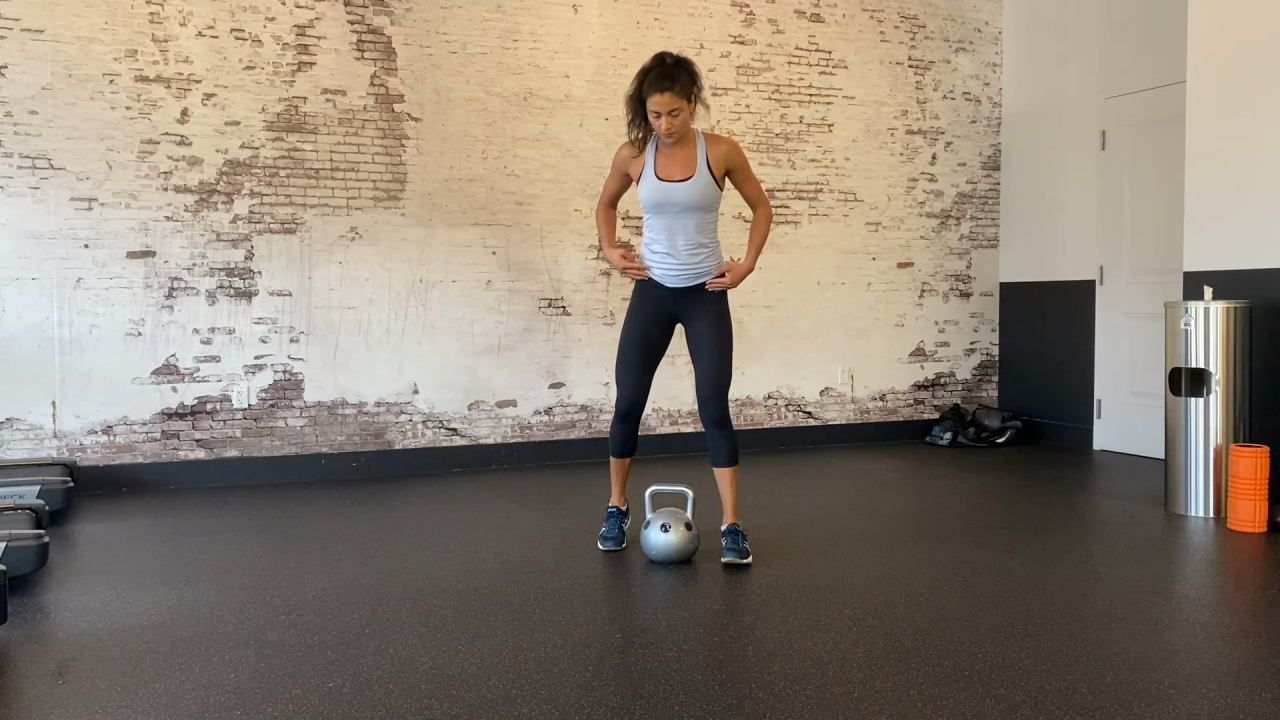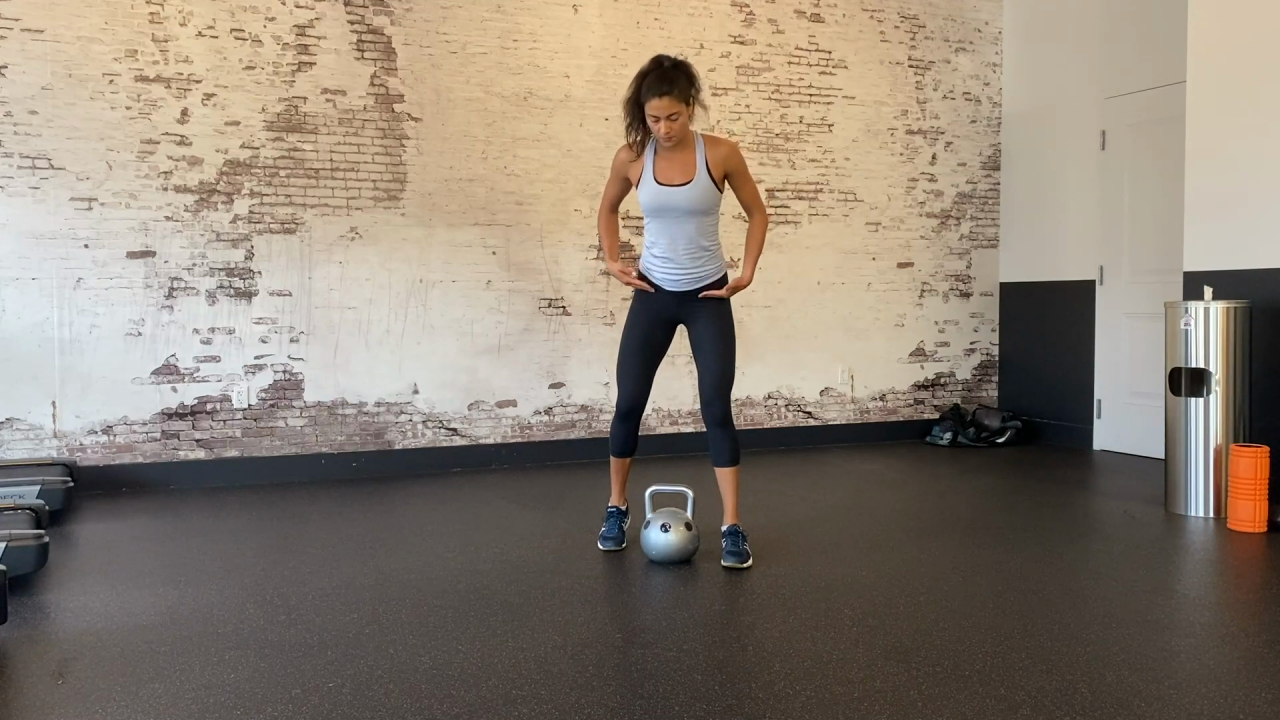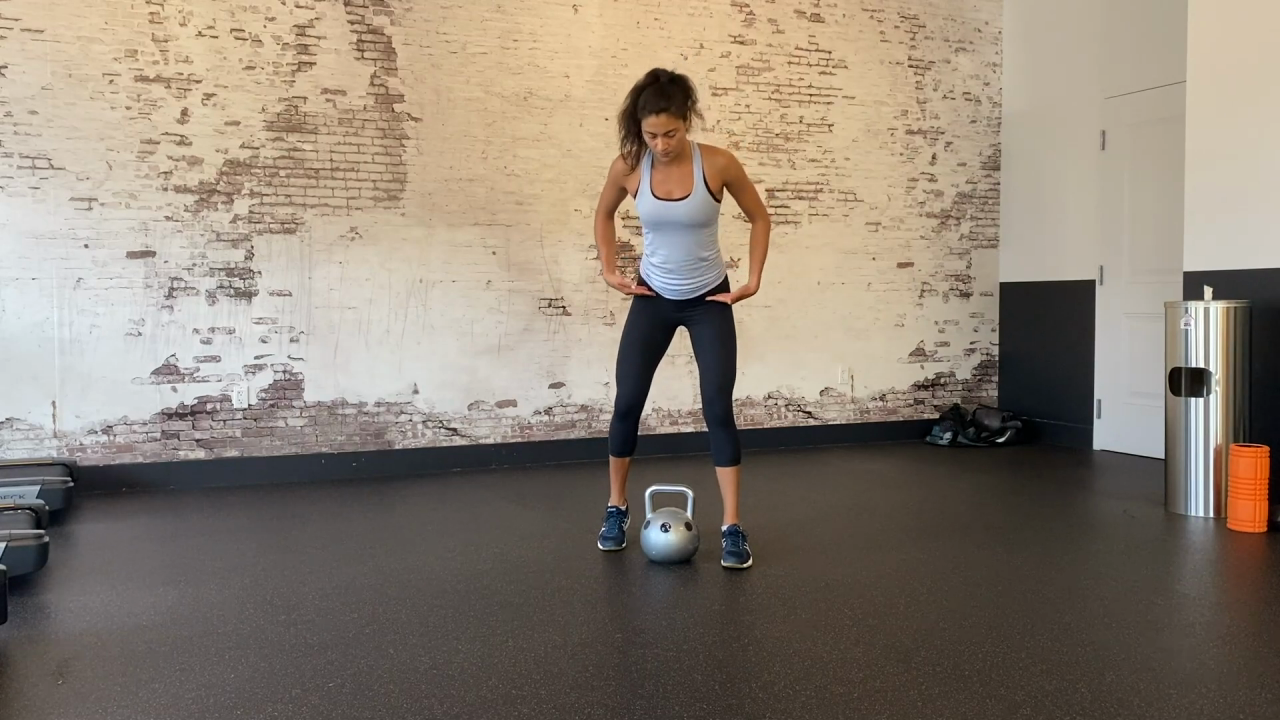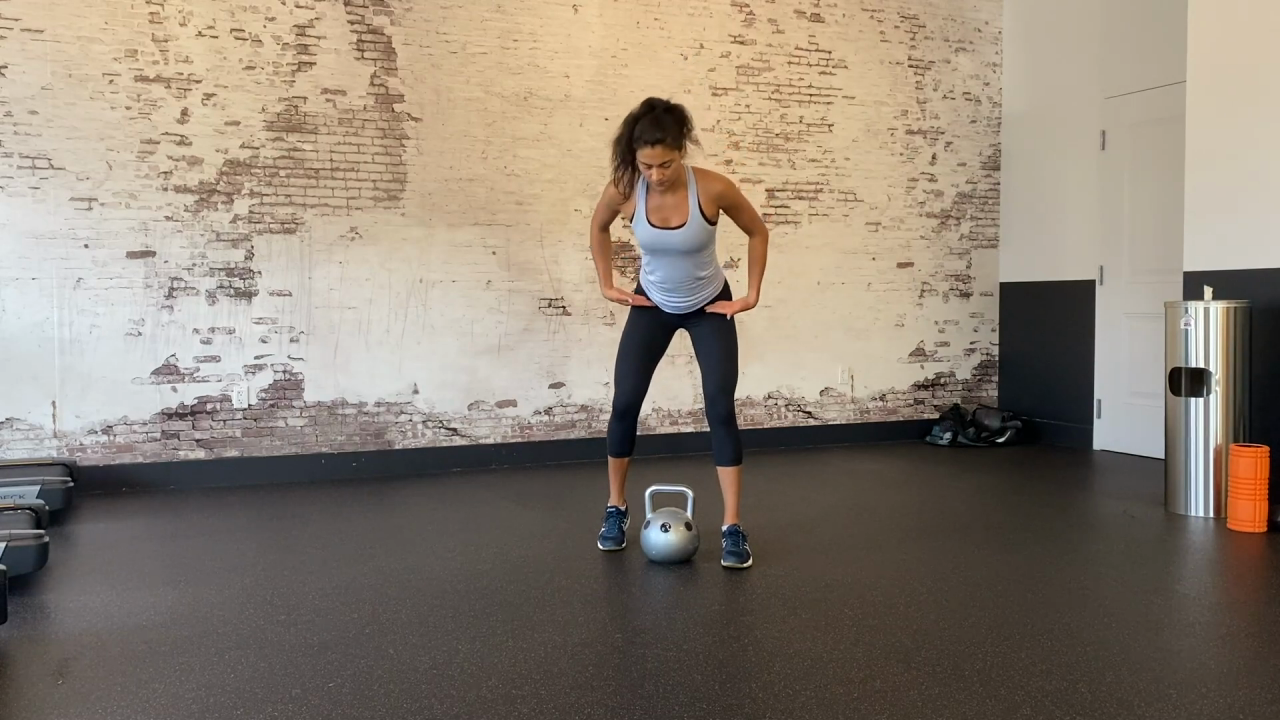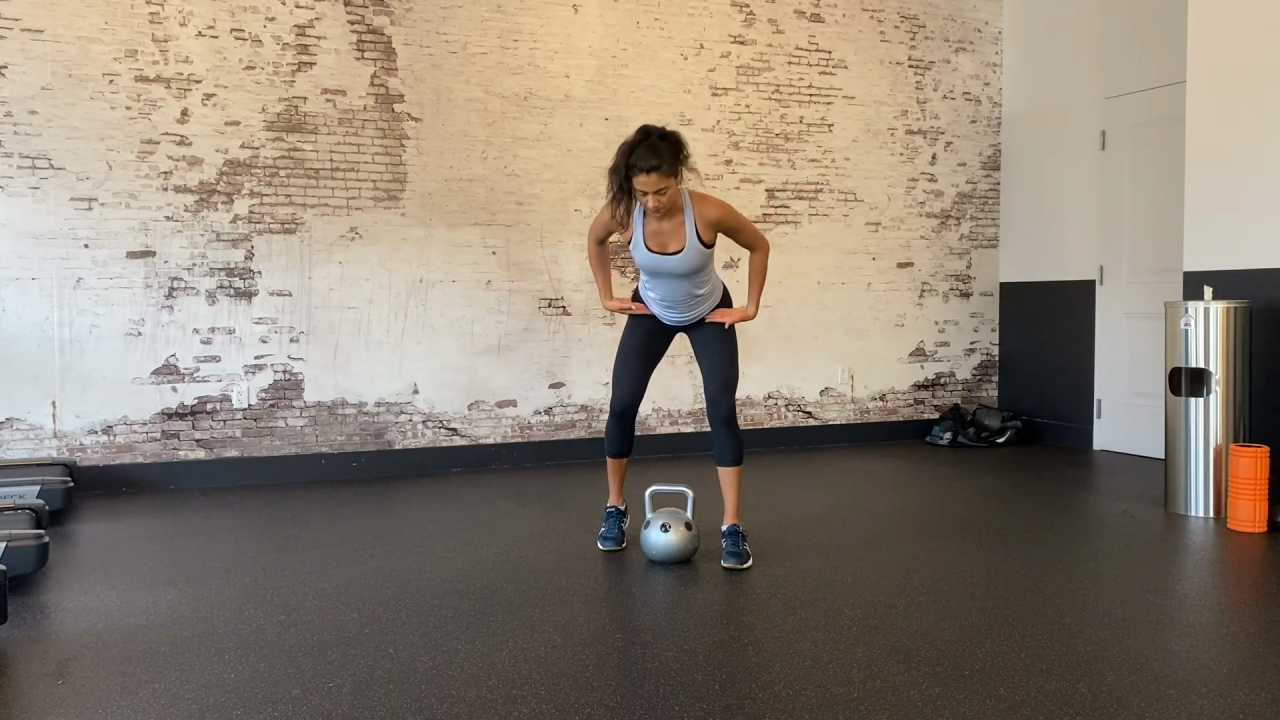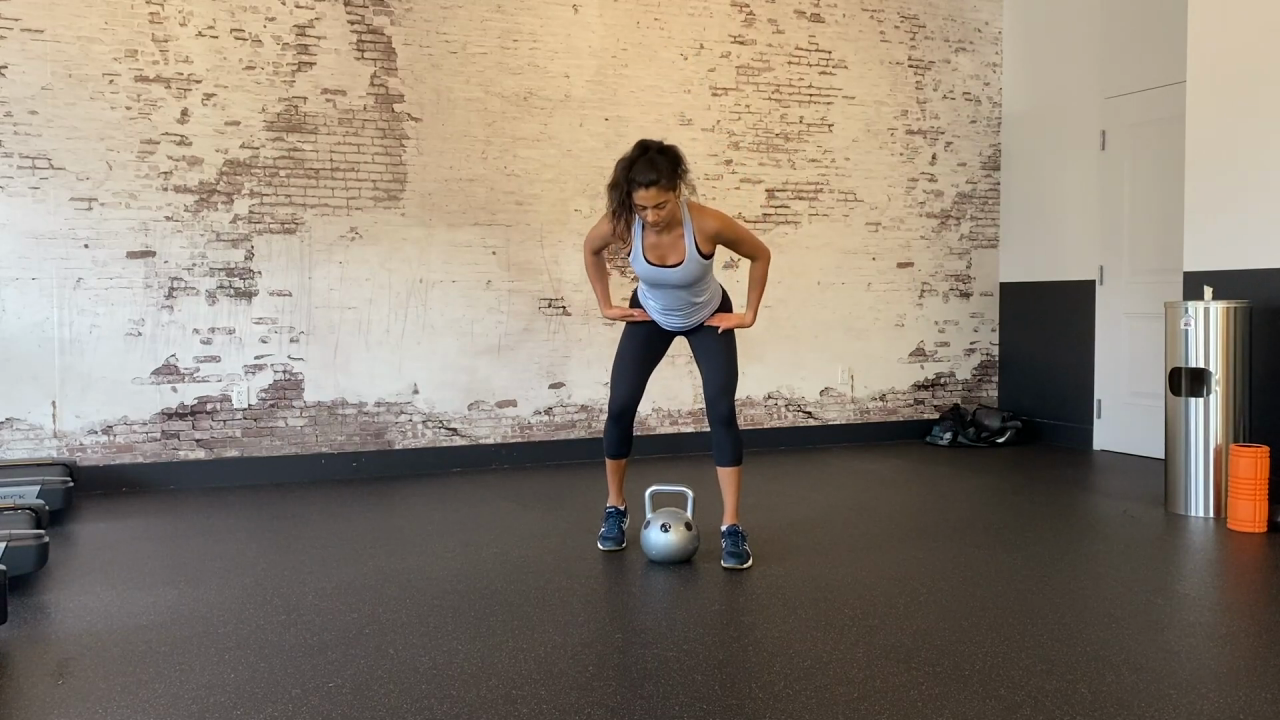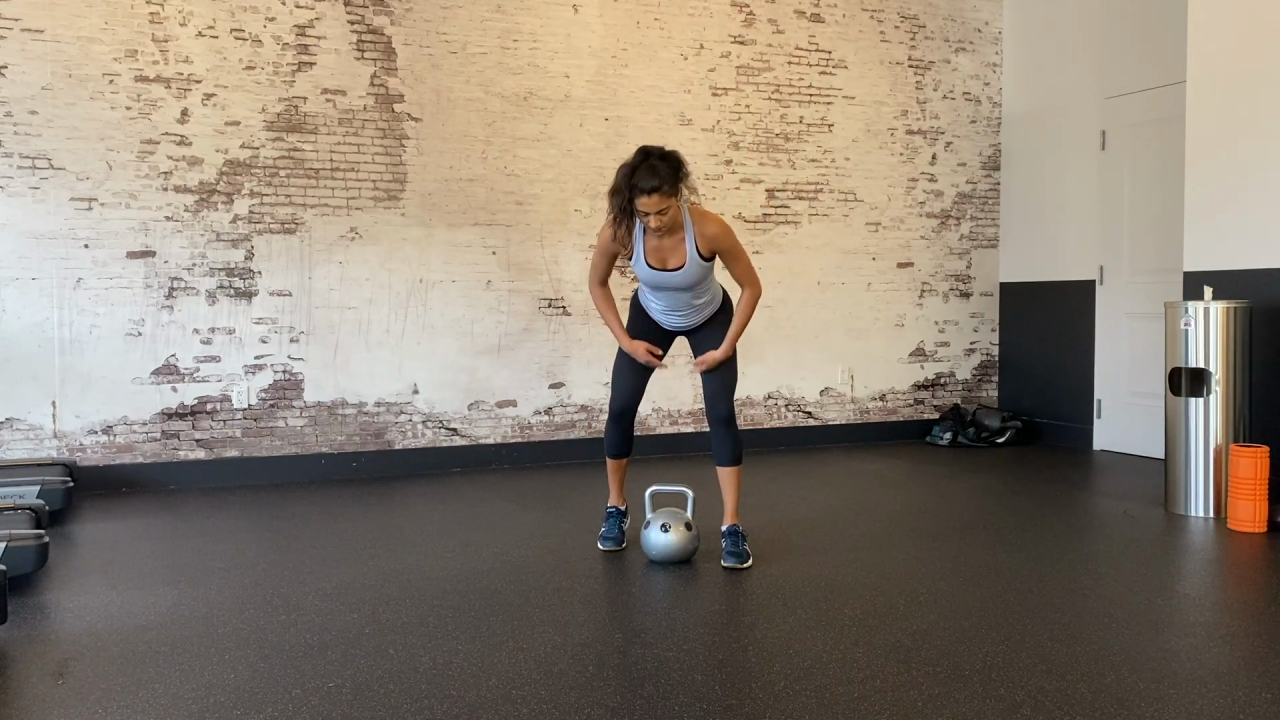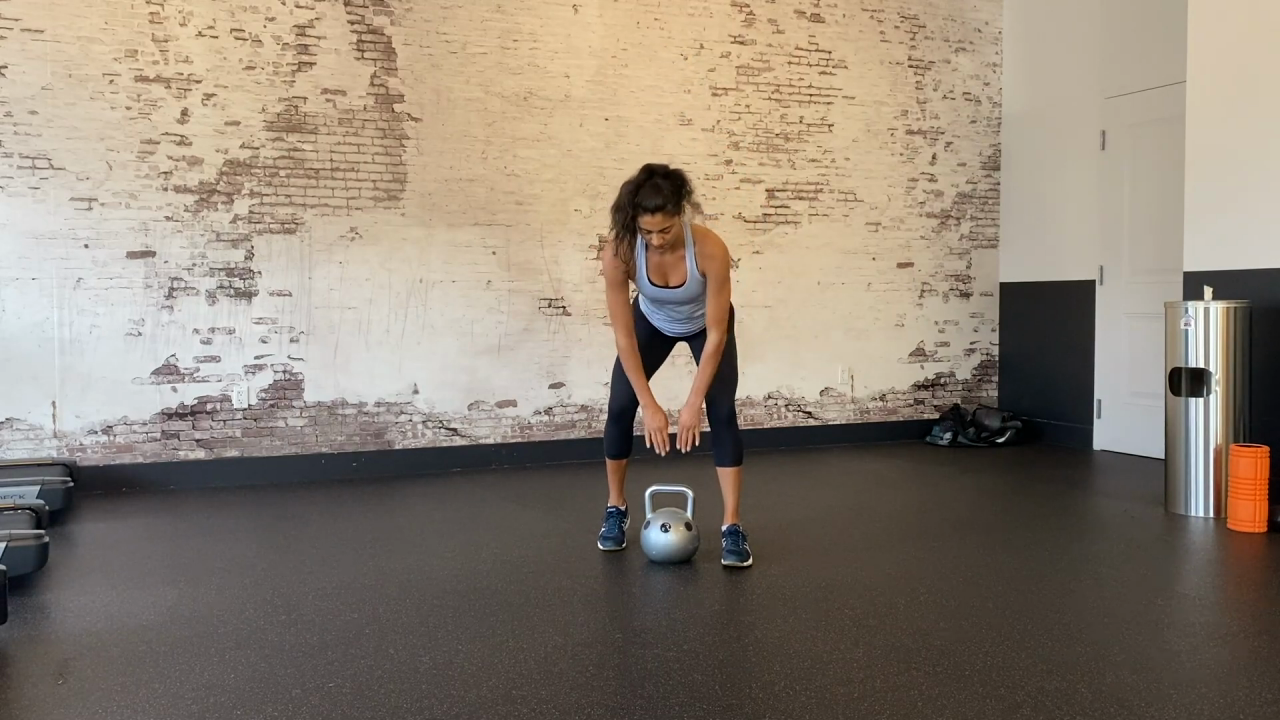
dt=0.2s
person 1, frame 1
left shoulder: (722, 151)
right shoulder: (631, 155)
left elbow: (761, 208)
right elbow: (605, 205)
left wrist: (748, 263)
right wrist: (610, 250)
left hip: (706, 294)
right hip: (651, 292)
left knee: (714, 408)
right knee: (628, 403)
left ankle: (732, 526)
right ankle: (616, 508)
person 1, frame 2
left shoulder: (721, 154)
right shoulder: (630, 157)
left elbow: (757, 214)
right elbow: (608, 209)
left wrist: (747, 272)
right wrist: (612, 260)
left hip: (708, 296)
right hip: (653, 294)
left knee: (716, 408)
right knee: (629, 402)
left ankle: (732, 527)
right ankle: (616, 508)
person 1, frame 3
left shoulder: (718, 164)
right shoulder: (628, 167)
left elbow: (760, 218)
right elbow: (604, 215)
left wrist: (753, 279)
right wrist: (609, 270)
left hip: (710, 300)
right hip: (653, 298)
left knee: (718, 409)
right knee: (627, 401)
left ankle: (732, 527)
right ankle: (616, 508)
person 1, frame 4
left shoulder: (713, 188)
right shoulder: (623, 190)
left elbow: (758, 233)
right elbow: (599, 229)
left wrist: (752, 294)
right wrist: (607, 284)
left hip: (709, 308)
right hip: (652, 305)
left knee: (720, 409)
right knee: (625, 402)
left ankle: (733, 527)
right ankle: (616, 508)
person 1, frame 5
left shoulder: (710, 212)
right shoulder: (619, 213)
left elbow: (760, 247)
right elbow: (595, 241)
left wrist: (751, 306)
right wrist: (607, 296)
left hip: (709, 315)
right hip: (651, 313)
left knee: (722, 409)
right knee: (622, 406)
left ankle: (732, 527)
right ankle: (615, 508)
person 1, frame 6
left shoulder: (710, 224)
right shoulder: (618, 225)
left elbow: (761, 256)
right elbow: (590, 253)
left wrist: (749, 313)
right wrist: (607, 306)
left hip: (708, 318)
right hip: (650, 316)
left knee: (721, 410)
right knee: (620, 407)
left ankle: (732, 527)
right ankle: (615, 508)
person 1, frame 7
left shoulder: (711, 229)
right shoulder: (619, 232)
left elbow: (751, 286)
right elbow: (597, 284)
left wrist: (726, 348)
right wrist: (625, 341)
left hip: (709, 318)
right hip: (650, 318)
left knee: (720, 410)
right knee: (621, 406)
left ankle: (732, 526)
right ankle: (616, 508)
person 1, frame 8
left shoulder: (711, 249)
right shoulder: (619, 253)
left elbow: (716, 334)
right elbow: (624, 336)
left wrist: (693, 405)
right wrist: (649, 406)
left hip: (705, 324)
right hip: (652, 323)
left knee: (722, 412)
right knee: (620, 408)
left ankle: (732, 526)
right ankle: (616, 508)
